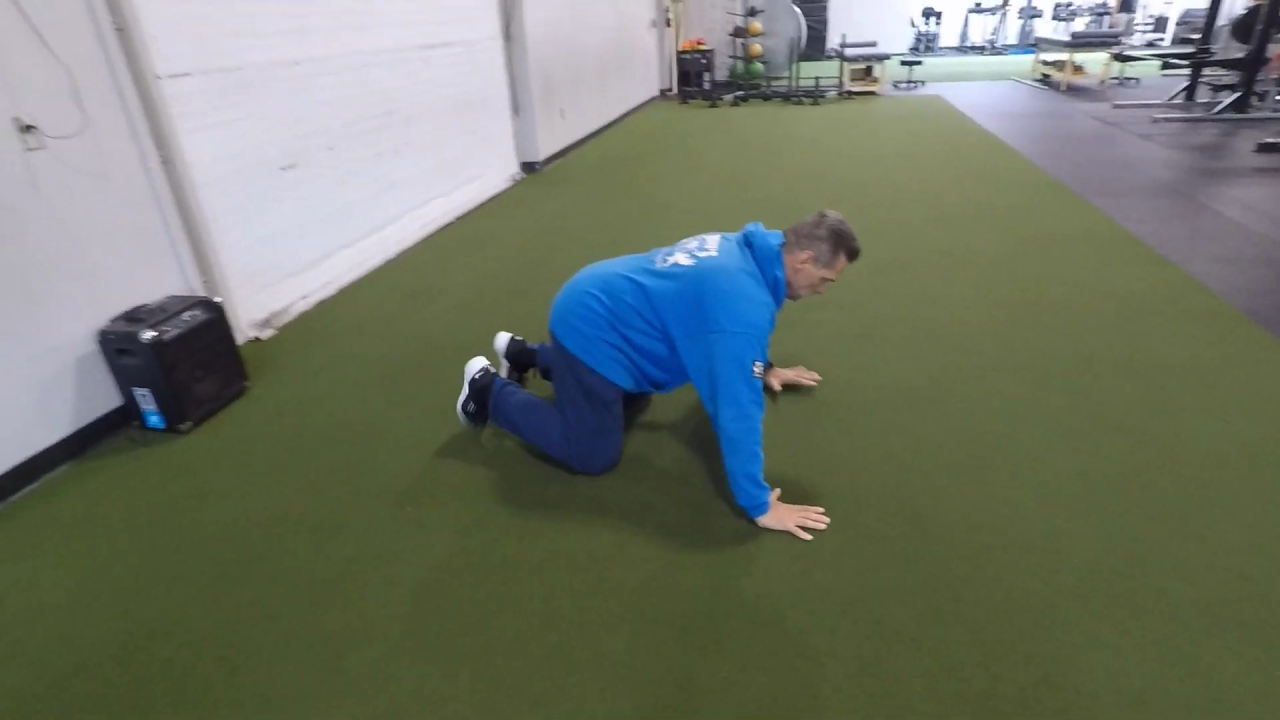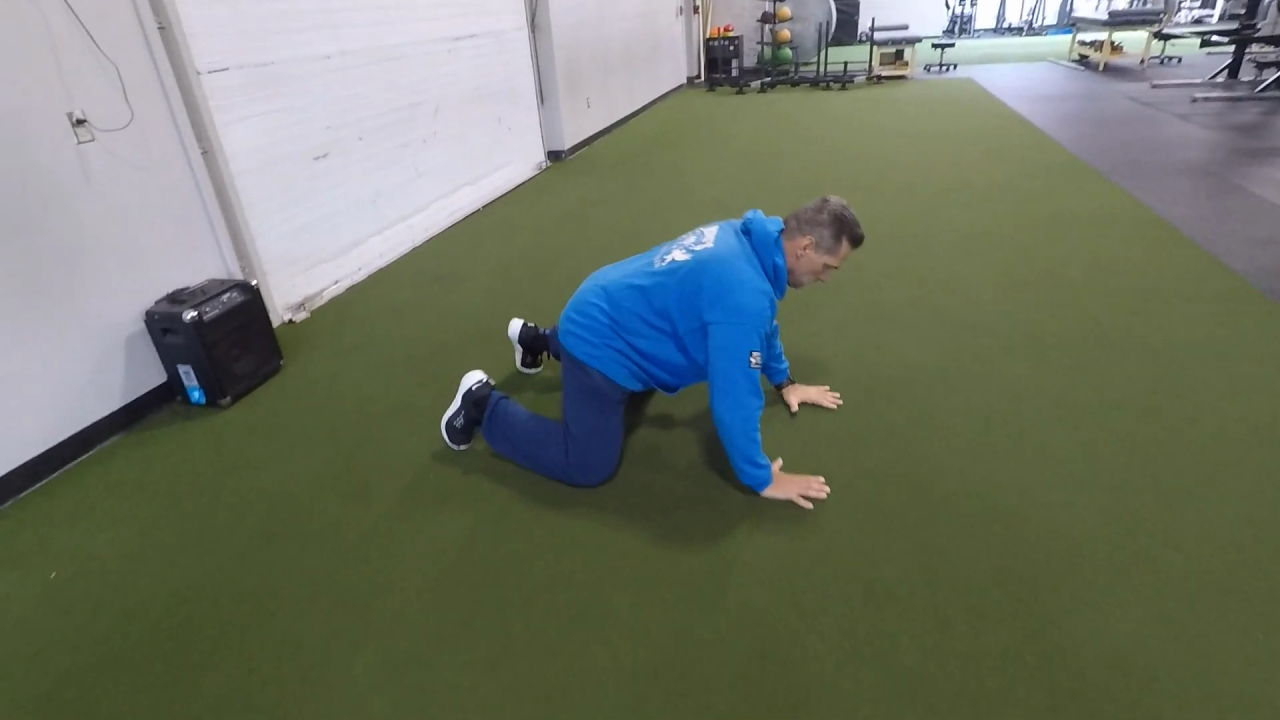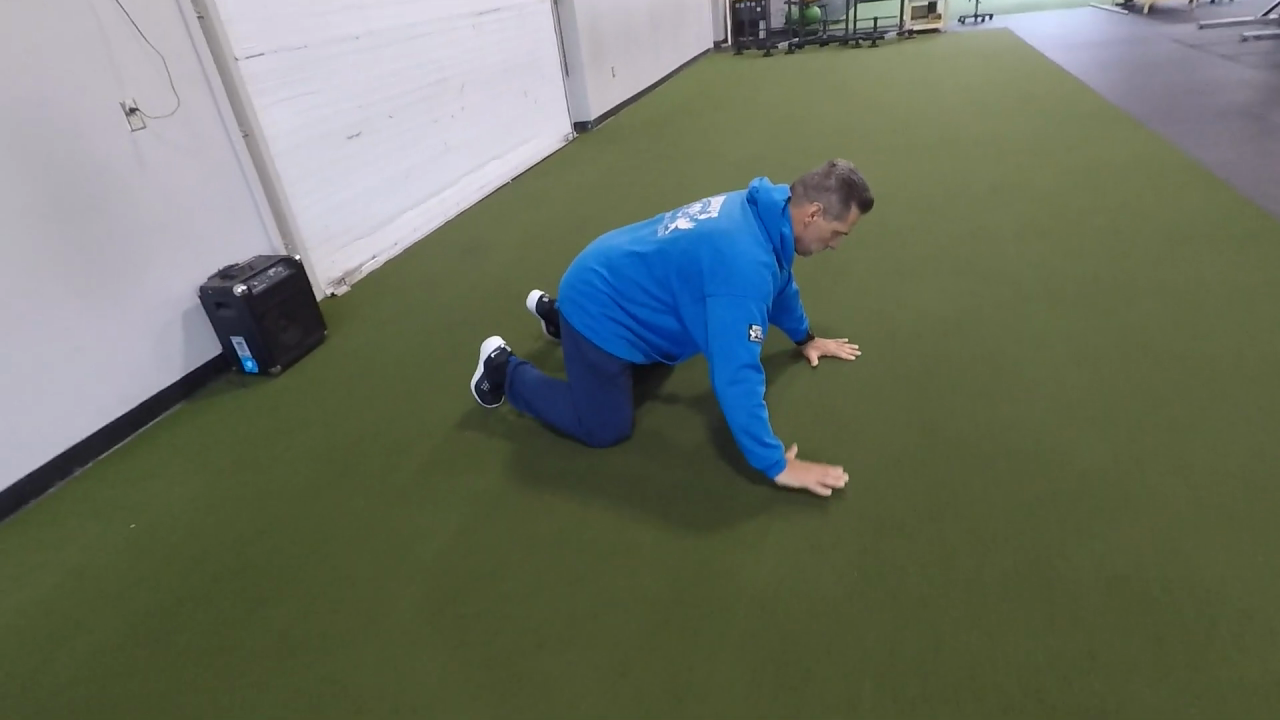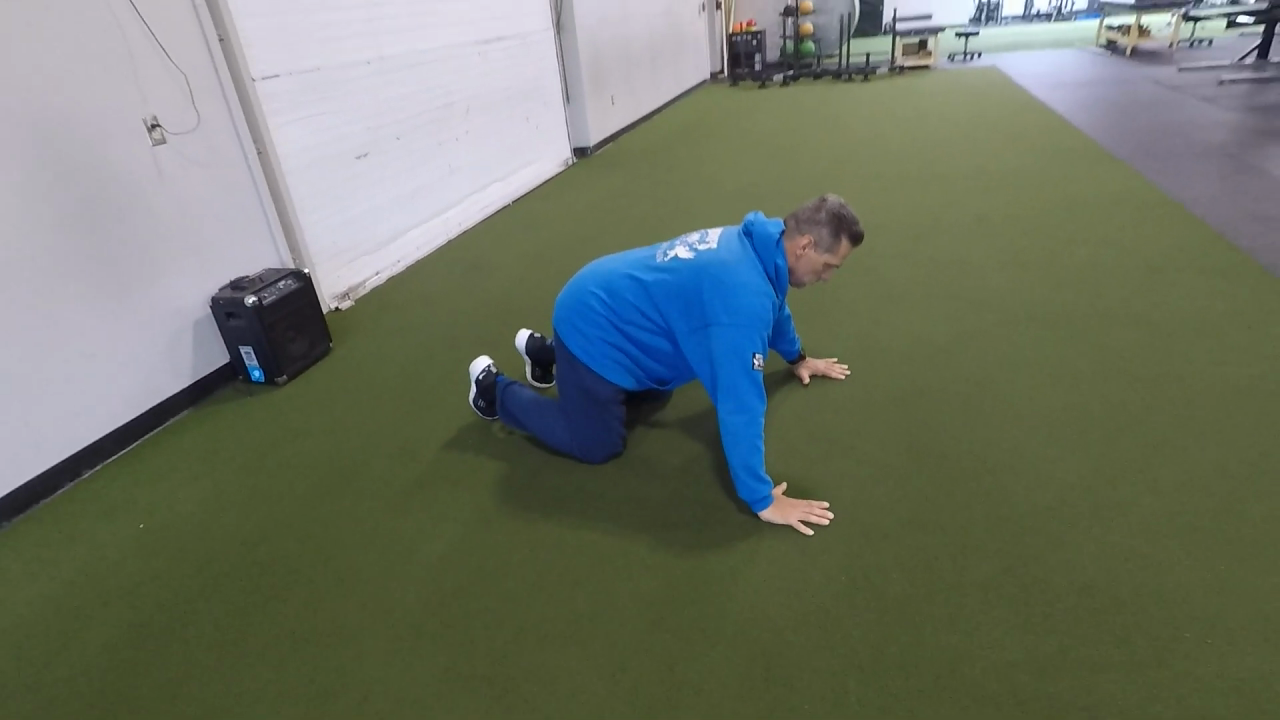
dt=0.4s
person 1, frame 1
left shoulder: (747, 251)
right shoulder: (746, 303)
right elbow: (738, 410)
left wrist: (764, 368)
right wrist: (759, 505)
left hip: (594, 303)
right hip: (590, 329)
left knee: (631, 402)
right knee: (594, 453)
left ankle: (525, 355)
right ankle: (488, 390)
person 1, frame 2
left shoulder: (751, 239)
right shoulder: (744, 292)
right elbow: (736, 399)
left wrist: (784, 381)
right wrist: (762, 479)
left hip: (604, 313)
right hip: (599, 342)
left knee: (638, 391)
right knee: (590, 466)
left ankle: (539, 339)
right ankle: (483, 404)
person 1, frame 3
left shoulder: (763, 210)
right shoulder: (745, 262)
left elbow: (779, 281)
right elbow: (736, 376)
left wrist: (805, 338)
right wrist: (777, 465)
left hip: (611, 280)
right hip: (598, 309)
left knee: (660, 361)
right knee: (606, 428)
left ankle: (555, 312)
right ankle: (505, 369)
person 1, frame 4
left shoulder: (757, 244)
right shoulder: (745, 294)
left elbow: (774, 307)
right elbow: (741, 405)
left wrist: (797, 358)
right wrist: (761, 500)
left hip: (604, 299)
right hip: (592, 328)
left knee: (655, 392)
right knee: (599, 445)
left ankle: (547, 350)
right ankle: (495, 388)
